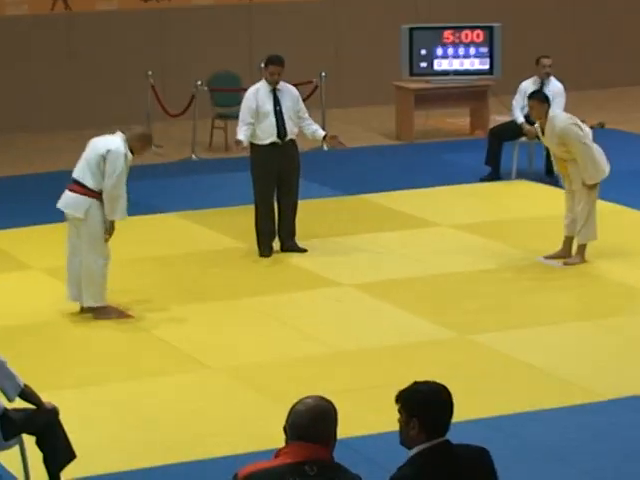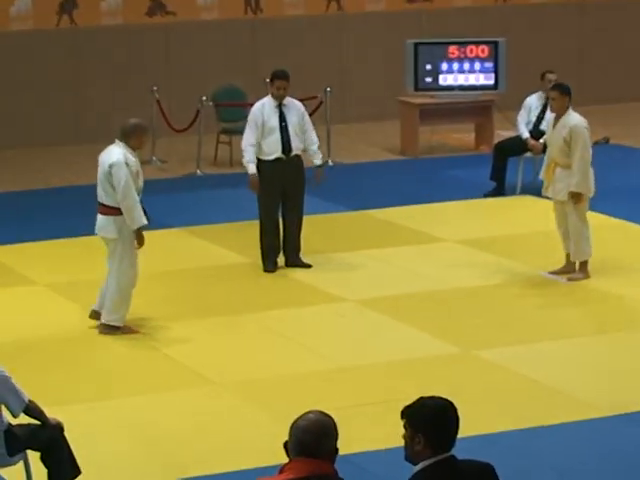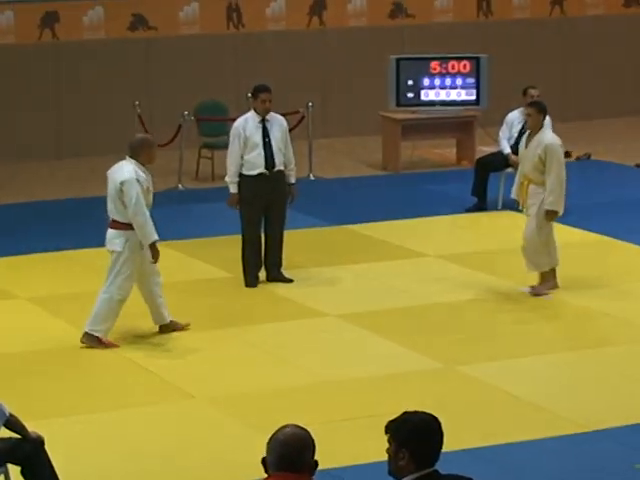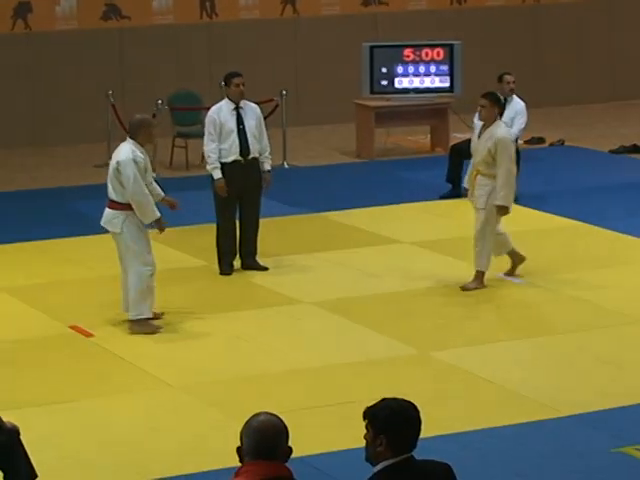
dt=0.4s
person 1, frame 1
left shoulder: (105, 141)
right shoulder: (119, 152)
right elbow: (113, 189)
right wrist: (112, 219)
left hip: (73, 198)
right hip: (86, 205)
left knee: (79, 253)
right knee: (96, 255)
person 1, frame 2
left shoulder: (113, 151)
right shoulder: (121, 161)
right elbow: (127, 197)
left wrist: (138, 213)
right wrist: (138, 228)
left hip: (108, 218)
right hip: (118, 222)
left knee: (118, 270)
right knee: (124, 273)
left ankle: (101, 309)
right ankle: (111, 322)
person 1, frame 3
left shoulder: (120, 168)
right shoulder: (133, 177)
right elbow: (139, 214)
right wrist: (152, 243)
left hip: (122, 232)
right hip: (128, 237)
left knee: (150, 278)
right knee: (116, 287)
left ankle: (164, 322)
right ankle: (93, 334)
person 1, frame 4
left shoulder: (130, 150)
right shoulder: (130, 157)
left elbow: (145, 181)
right elbow: (138, 193)
left wrist: (163, 197)
right wrist: (155, 218)
left hip: (123, 214)
right hip: (125, 217)
left knee: (133, 265)
right knee: (143, 265)
left ankle: (139, 311)
right ankle: (138, 318)
person 2, frame 1
left shoulder: (291, 92)
right shoulder: (253, 94)
left elbow: (304, 120)
right elbow: (246, 123)
left wrist: (323, 136)
right wrist: (241, 138)
left hip: (288, 149)
right hip: (263, 151)
left knee: (289, 197)
right knee: (264, 199)
left ankle: (288, 241)
right ankle: (265, 244)
person 2, frame 2
left shoulder: (297, 107)
right shoulder: (259, 109)
left elbow: (310, 136)
right elbow: (250, 142)
left wrist: (318, 162)
right wrist: (252, 170)
left hip: (294, 164)
right hip: (269, 166)
left knee: (294, 213)
right knee: (269, 215)
left ankle: (292, 256)
right ankle: (270, 259)
person 2, frame 3
left shoulder: (280, 122)
right shoulder: (241, 124)
left elbow: (288, 154)
right elbow: (234, 159)
left wrist: (291, 181)
right wrist: (233, 189)
left hip: (277, 179)
right hip: (252, 181)
left knee: (276, 228)
right knee: (251, 230)
left ankle: (274, 270)
right ankle: (251, 273)
person 2, frame 4
left shoulder: (254, 110)
right shoulder: (216, 113)
left elbow: (263, 141)
right elbow: (211, 146)
left wrist: (266, 168)
right wrist: (217, 176)
left hip: (251, 167)
right hip: (228, 169)
left knee: (251, 216)
right knee: (226, 218)
left ankle: (249, 258)
right ankle: (226, 262)
person 3, frame 1
left shoulder: (562, 125)
right shoulder: (543, 123)
left elbow: (584, 150)
left wrist: (590, 177)
right wrist: (561, 169)
left hip: (585, 164)
right hip: (570, 164)
left knee: (584, 207)
right knee: (571, 207)
left ankle: (580, 253)
right ankle: (566, 249)
person 3, frame 2
left shoulder: (576, 124)
right shoulder: (555, 120)
left elbow: (582, 159)
left wrist: (577, 187)
right wrist: (545, 166)
left hip: (573, 178)
right hip: (558, 177)
left knee: (577, 223)
right knee: (563, 222)
left ankle: (583, 268)
right ankle: (569, 264)
person 3, frame 3
left shoulder: (550, 143)
right shoulder: (527, 138)
left elbow: (556, 177)
left wrist: (552, 206)
right wrist: (520, 193)
left hip: (544, 196)
right hip: (531, 194)
left knee: (531, 238)
right knee: (541, 238)
left ankle: (547, 278)
right ankle: (549, 279)
person 3, frame 4
left shoulder: (501, 136)
right shoulder: (481, 129)
left elbow: (507, 171)
left wrist: (503, 200)
right wrist: (470, 183)
left hip: (493, 188)
right hip: (480, 185)
left knee: (483, 233)
right knee: (490, 229)
left ankle: (479, 278)
right ankle: (516, 257)
